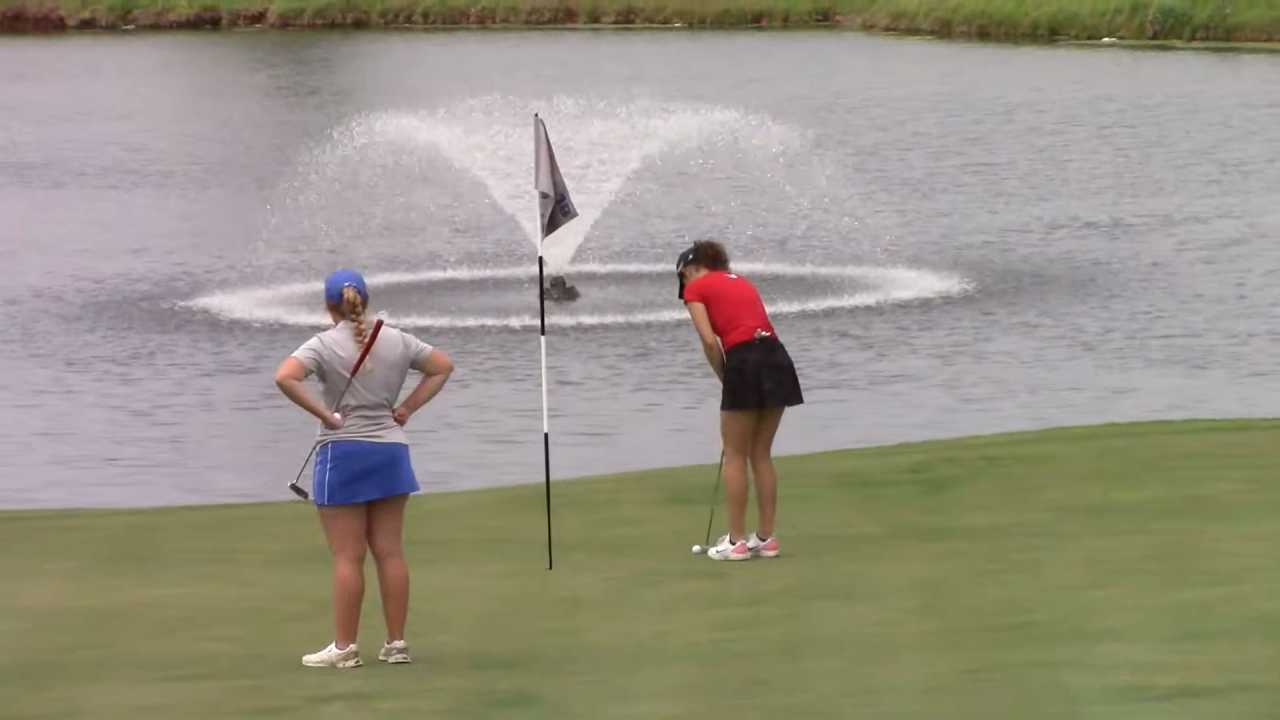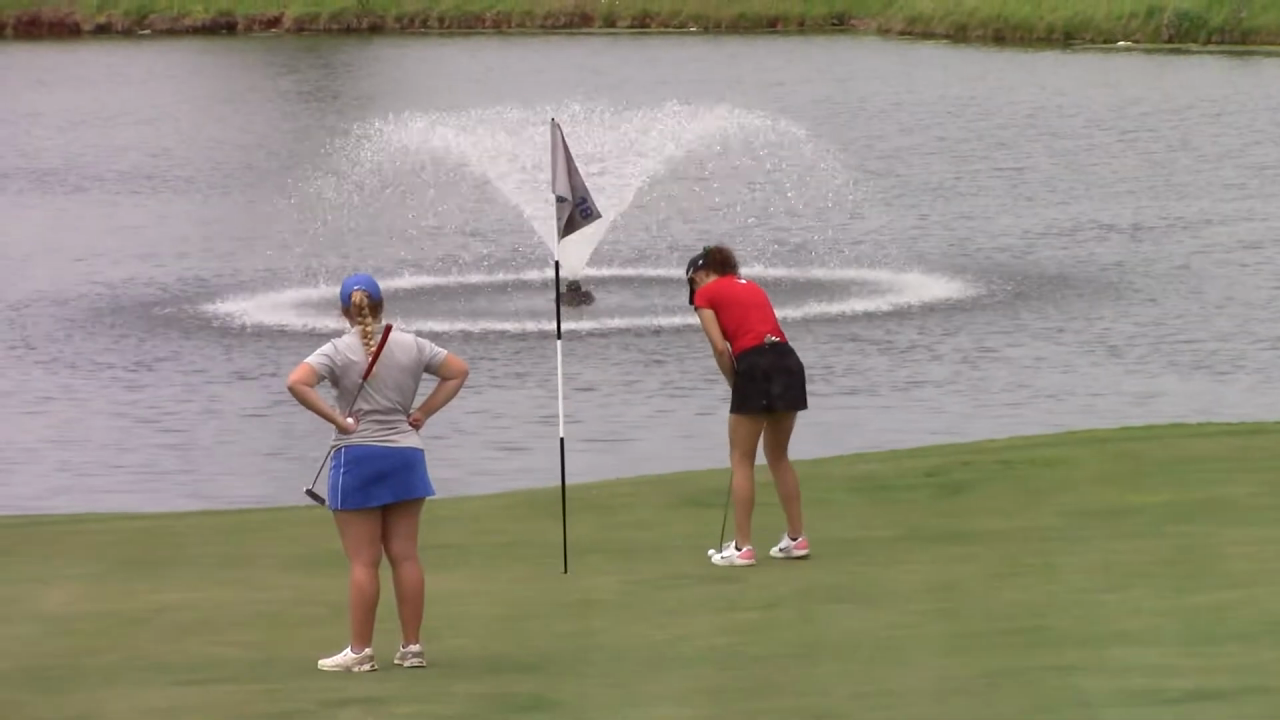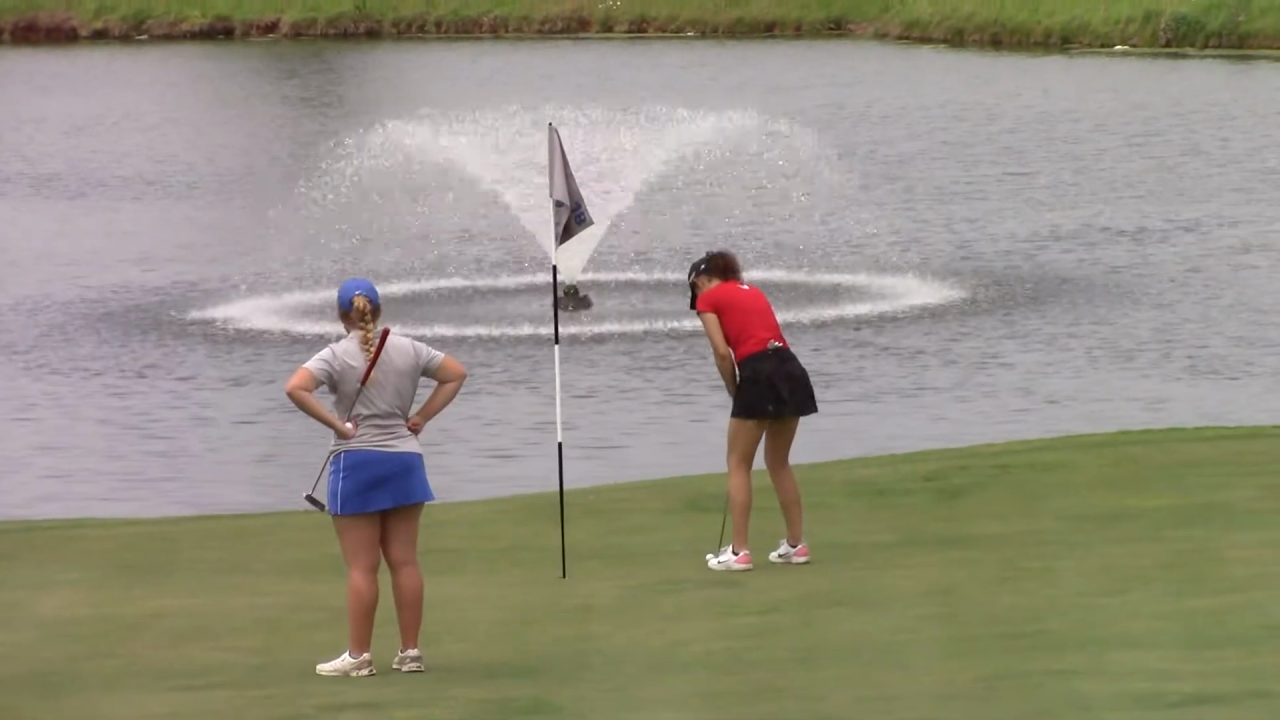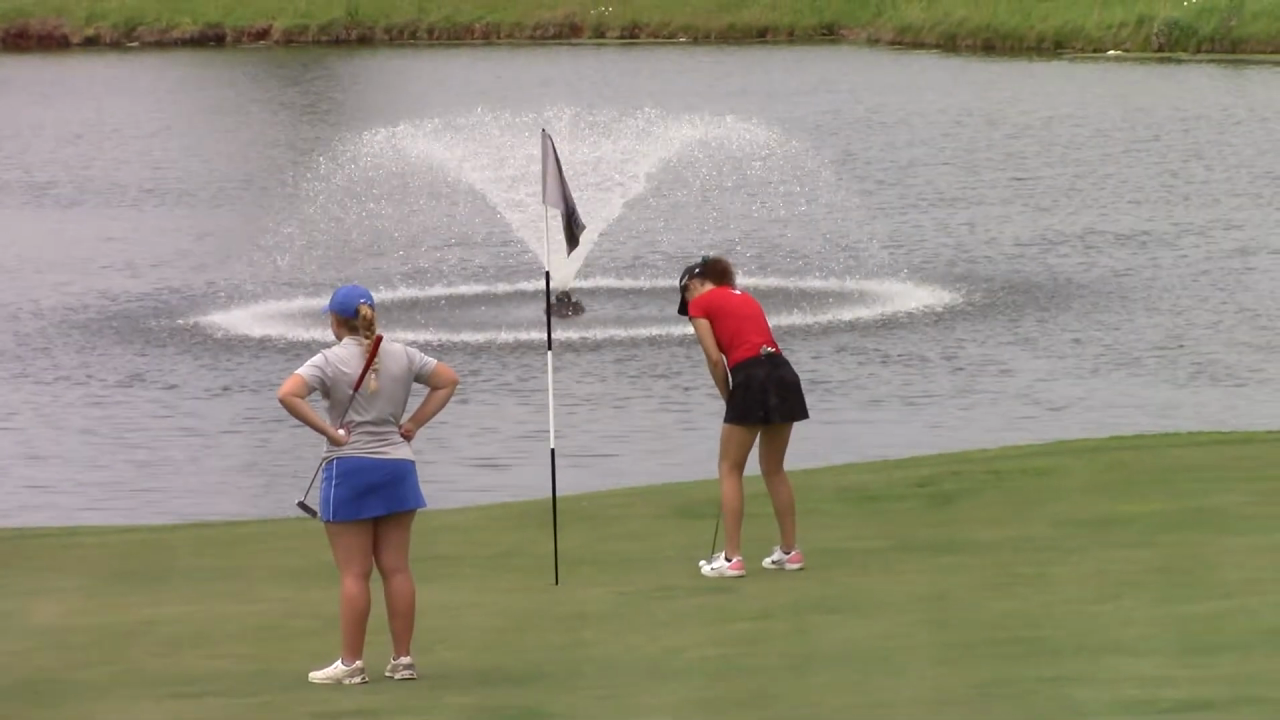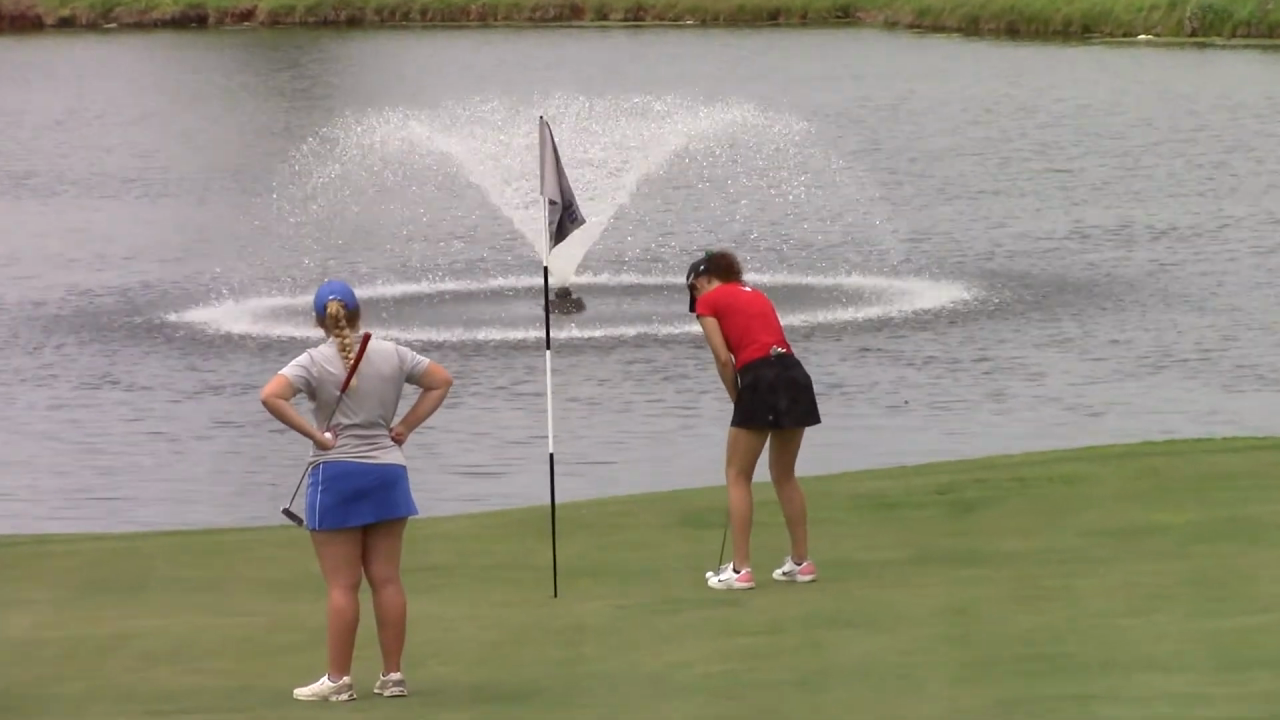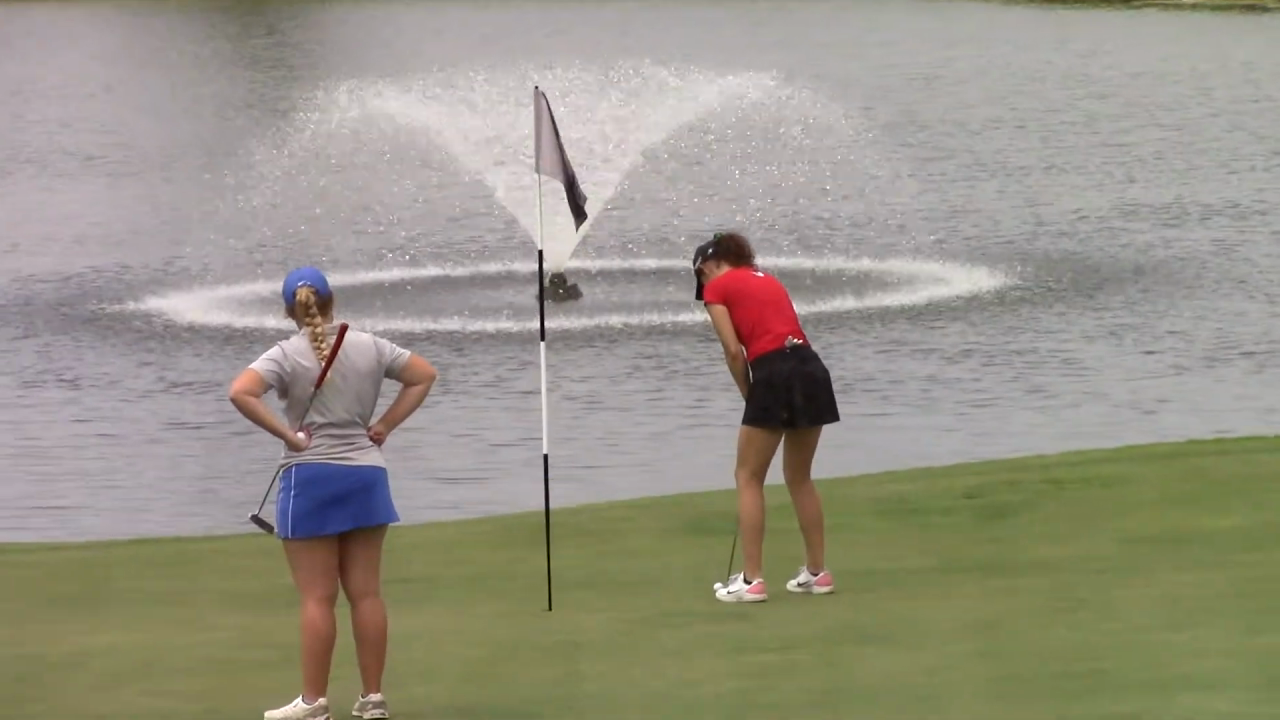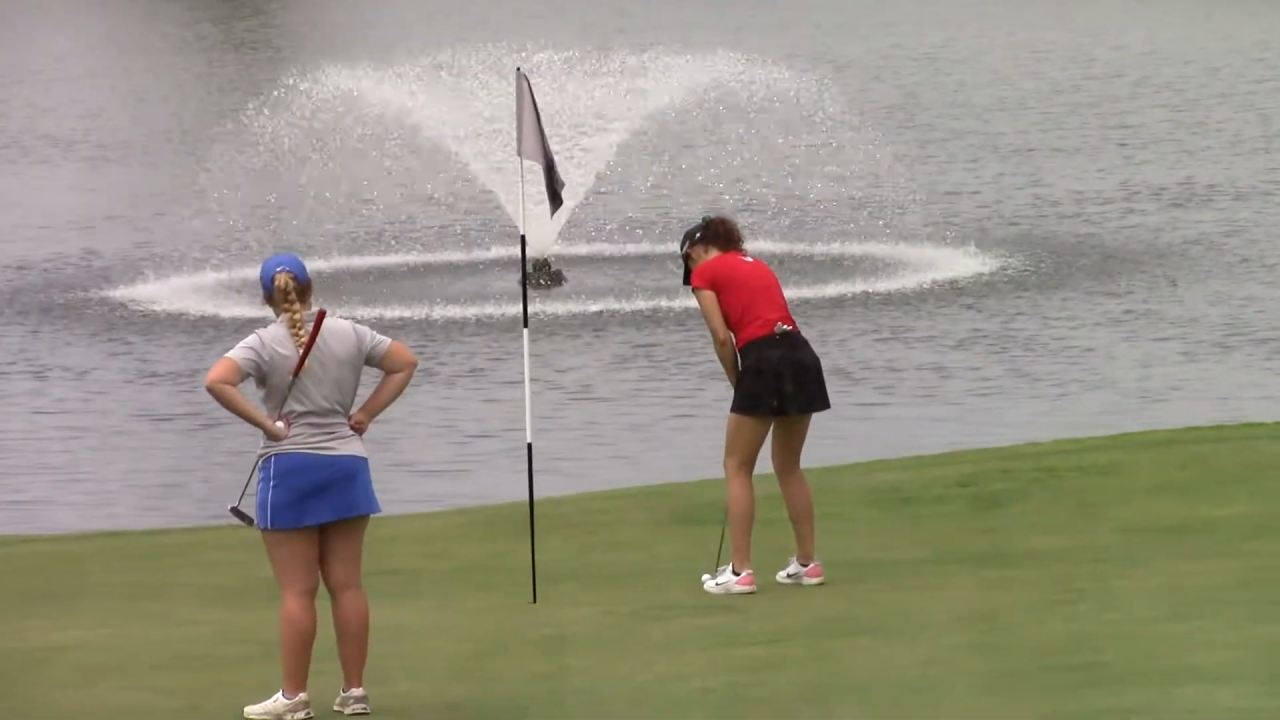
dt=0.7s
person 1, frame 1
left shoulder: (325, 344)
right shoulder: (396, 340)
left elbow: (284, 377)
right elbow: (443, 366)
left wrist: (324, 415)
right wrist: (408, 407)
left hip: (344, 454)
right hip: (390, 452)
left knee: (347, 557)
right knee: (389, 552)
left ankle: (345, 647)
right ankle: (396, 643)
person 1, frame 2
left shoulder: (338, 350)
right shoulder: (411, 345)
left elbow: (296, 383)
right elbow: (460, 371)
left wrist: (337, 420)
right wrist: (424, 413)
left hip: (358, 459)
right hip: (406, 457)
left knee: (363, 562)
right knee: (405, 556)
left ankle: (360, 651)
right ankle: (412, 647)
person 1, frame 3
left shoulder: (336, 355)
right shoulder: (408, 349)
left elbow: (295, 388)
right elbow: (457, 374)
left wrist: (336, 426)
right wrist: (423, 417)
left hip: (357, 464)
right hip: (405, 462)
left knee: (361, 568)
right knee: (404, 562)
left ankle: (358, 656)
right ankle: (410, 652)
person 1, frame 4
left shoulder: (330, 360)
right shoulder: (402, 355)
left elbow: (287, 395)
right elbow: (449, 380)
left wrist: (329, 432)
right wrist: (414, 423)
left hip: (350, 470)
right hip: (397, 467)
left knee: (354, 574)
right knee: (396, 569)
left ankle: (351, 663)
right ankle: (403, 659)
person 1, frame 5
left shoulder: (315, 361)
right shoulder: (392, 354)
left elbow: (270, 396)
right elbow: (442, 381)
left wrist: (315, 436)
right wrist: (407, 426)
left hip: (337, 476)
right hip: (388, 473)
left knee: (342, 586)
right knee: (387, 581)
left ankle: (338, 680)
right ankle: (393, 675)
person 1, frame 6
left shoulder: (285, 355)
right shoulder: (370, 346)
left elbow: (240, 393)
right elbow: (425, 375)
left wrist: (287, 435)
right wrist: (386, 425)
left hip: (310, 480)
right hip: (366, 477)
left knee: (316, 599)
right knee: (366, 593)
person 1, frame 7
left shoulder: (263, 343)
right shoulder: (350, 333)
left elbow: (216, 382)
right elbow: (406, 363)
left wrist: (266, 425)
right wrist: (368, 413)
left hip: (290, 469)
right hip: (347, 466)
left knee: (297, 591)
right knee: (347, 585)
person 2, frame 1
left shoulder: (695, 288)
right shoulder: (741, 281)
left elbow: (710, 342)
left wrist: (724, 379)
right wrist: (731, 378)
left hip: (745, 363)
right hip: (777, 359)
left knee: (735, 456)
right knee: (761, 454)
left ankle: (736, 541)
right ankle: (766, 538)
person 2, frame 2
left shoulder: (704, 294)
right shoulder: (751, 286)
left elbow: (721, 348)
left wrist: (735, 386)
right wrist: (740, 384)
left hip: (756, 368)
right hip: (788, 363)
left knee: (741, 460)
right knee: (778, 456)
left ankle: (742, 547)
right ankle: (796, 538)
person 2, frame 3
left shoulder: (707, 299)
right shoulder: (752, 291)
left elbow: (723, 353)
left wrist: (734, 392)
right wrist: (741, 391)
left hip: (759, 374)
right hip: (791, 370)
left knee: (738, 464)
right knee: (778, 463)
left ankle: (739, 551)
right ankle: (795, 544)
person 2, frame 4
left shoulder: (700, 304)
right shoulder: (744, 297)
left elbow: (715, 359)
left wrist: (728, 398)
right wrist: (735, 397)
left hip: (752, 381)
right hip: (783, 375)
left knee: (730, 469)
right knee: (773, 469)
left ankle: (732, 557)
right ankle: (790, 551)
person 2, frame 5
left shoulder: (707, 301)
right shoulder: (756, 294)
left elbow: (724, 359)
left wrist: (737, 400)
right wrist: (743, 400)
left hip: (761, 382)
right hip: (795, 376)
left knee: (738, 476)
right knee: (784, 475)
left ankle: (740, 569)
right ankle: (801, 562)
person 2, frame 6
left shoulder: (716, 287)
right shoulder: (768, 279)
left elbow: (734, 351)
left wrist: (748, 395)
right wrist: (755, 394)
left hip: (775, 377)
right hip: (811, 370)
left knee: (748, 478)
right knee: (799, 477)
left ankle: (752, 580)
right ankle: (817, 572)
person 2, frame 7
left shoulder: (704, 273)
right shoulder: (757, 264)
left elbow: (723, 338)
left wrist: (736, 383)
right wrist: (744, 383)
left hip: (764, 363)
right hip: (801, 357)
left knee: (737, 467)
right knee: (788, 466)
left ankle: (741, 571)
right ankle: (807, 562)
